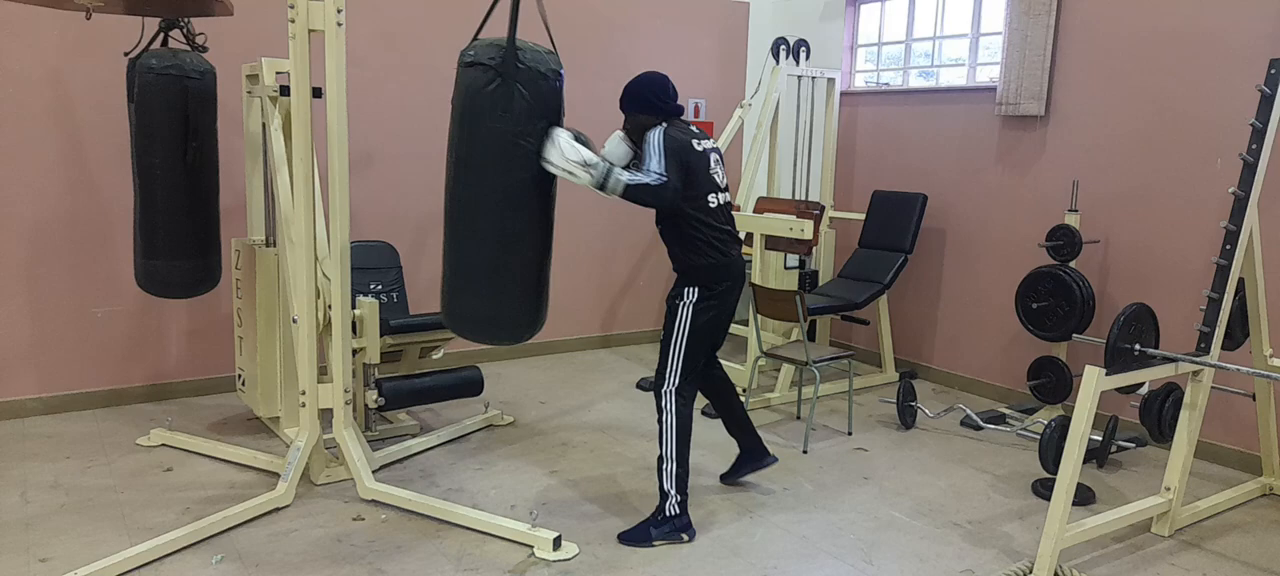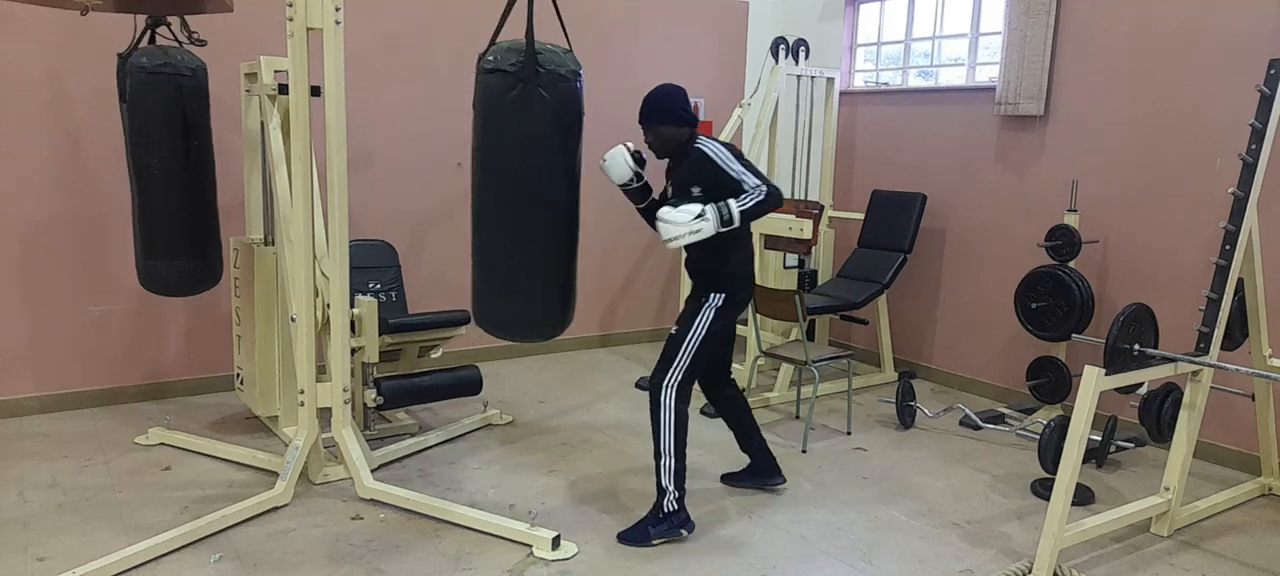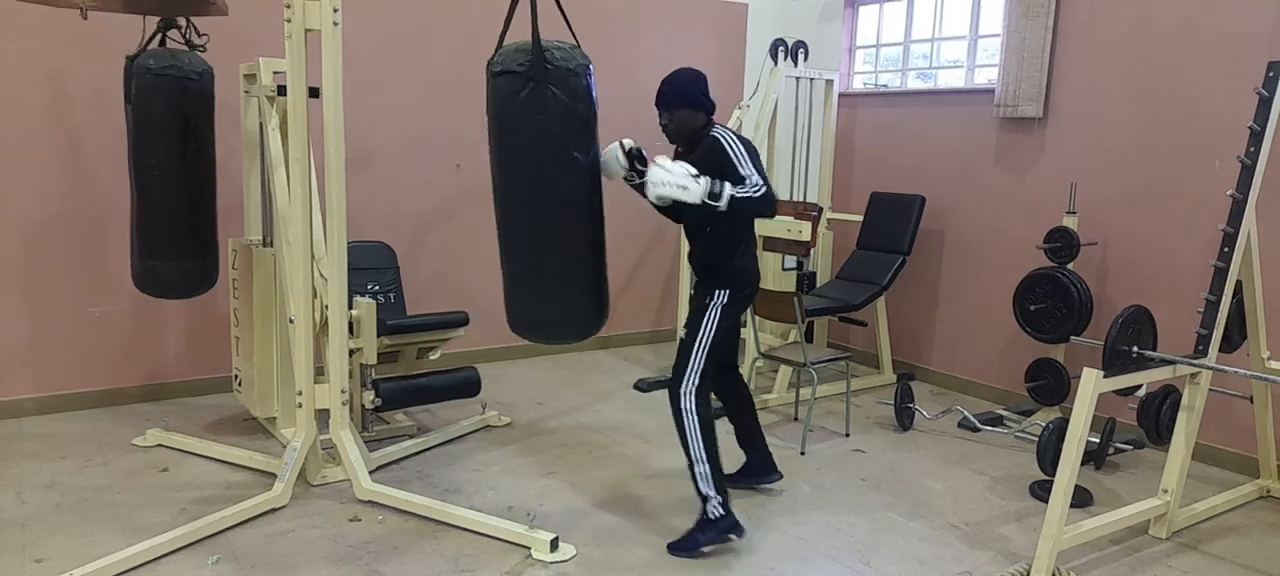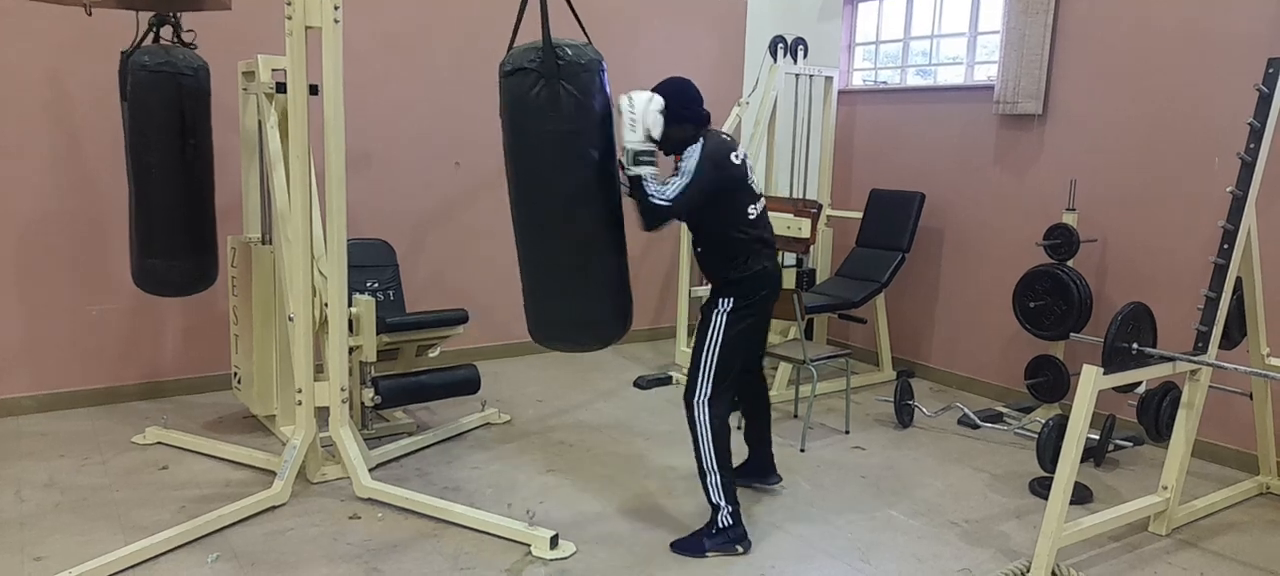
dt=0.2s
person 1, frame 1
left shoulder: (662, 139)
right shoulder: (696, 139)
left elbow: (655, 187)
left wrist: (585, 166)
right wrist: (620, 166)
left hip: (701, 280)
right hip: (727, 270)
left knee: (672, 387)
right knee: (700, 366)
left ankle: (673, 515)
right ankle: (752, 449)
person 1, frame 2
left shoulder: (712, 155)
right shoulder: (678, 166)
left elbow: (768, 195)
right elbow: (666, 225)
left wrist: (710, 217)
right wrist: (635, 186)
left hip: (723, 287)
right hip: (714, 284)
left knee: (668, 386)
right knee: (714, 376)
left ankle: (672, 510)
right ankle: (764, 466)
person 1, frame 3
left shoulder: (727, 144)
right shoulder: (687, 149)
left elbow: (765, 202)
right elbow: (679, 212)
left wrist: (701, 186)
right wrist: (638, 174)
left hip: (726, 282)
right hip: (718, 278)
left knee: (687, 391)
right knee: (723, 373)
left ankle: (719, 516)
right ankle: (760, 464)
person 1, frame 4
left shoulder: (702, 157)
right shoulder: (717, 145)
left elbow: (655, 213)
right elbow: (680, 200)
left wrist: (636, 152)
right wrist: (645, 164)
left hip: (738, 290)
right hip: (761, 279)
left knee: (706, 399)
right knee: (746, 372)
left ankle: (726, 526)
right ankle: (761, 462)
